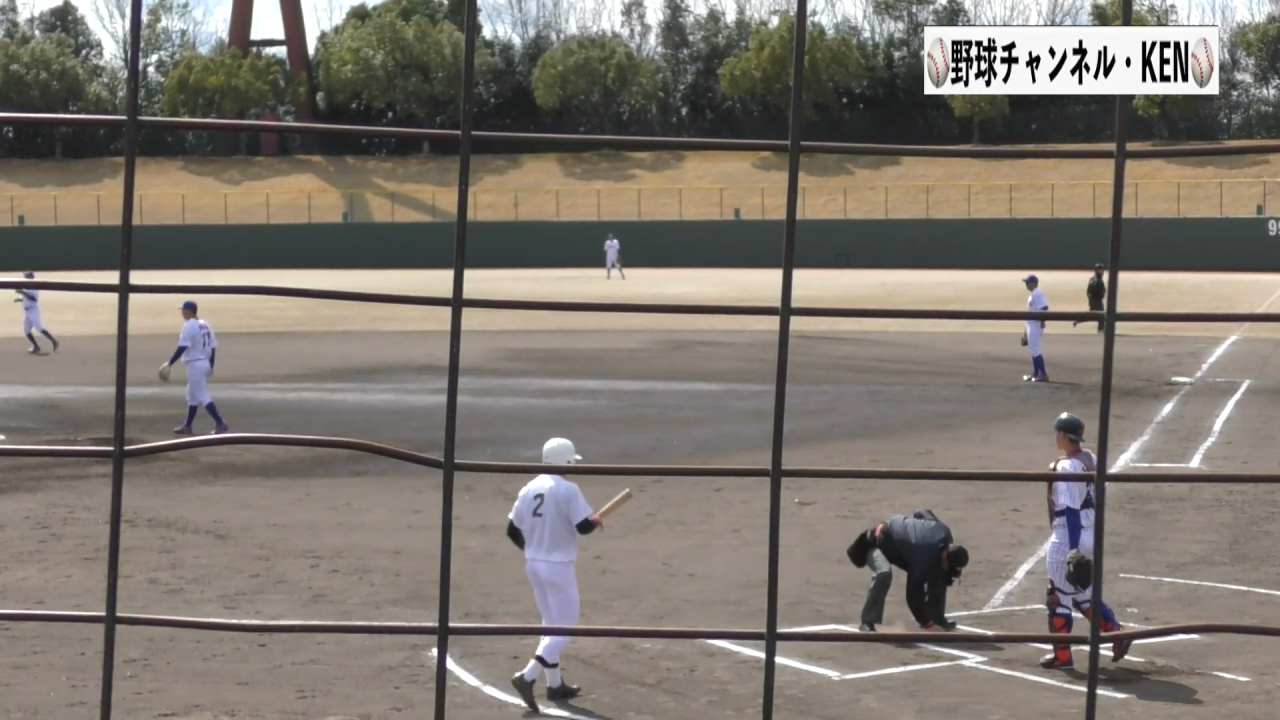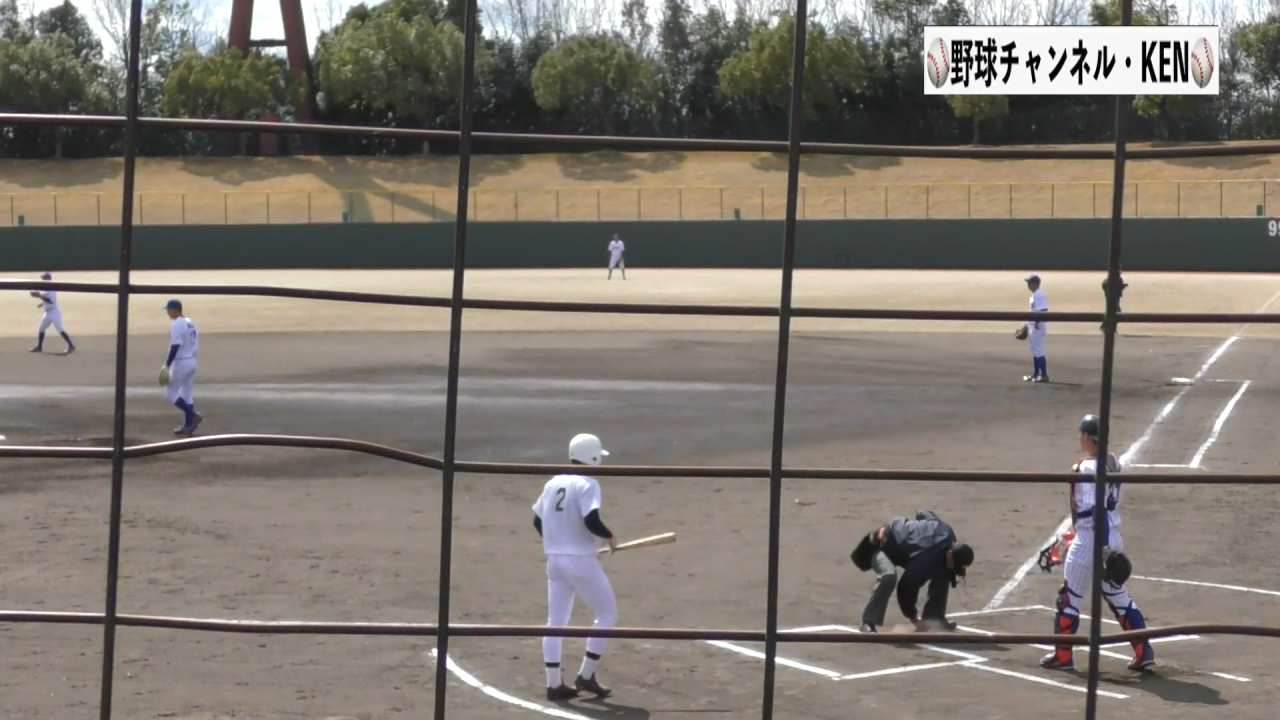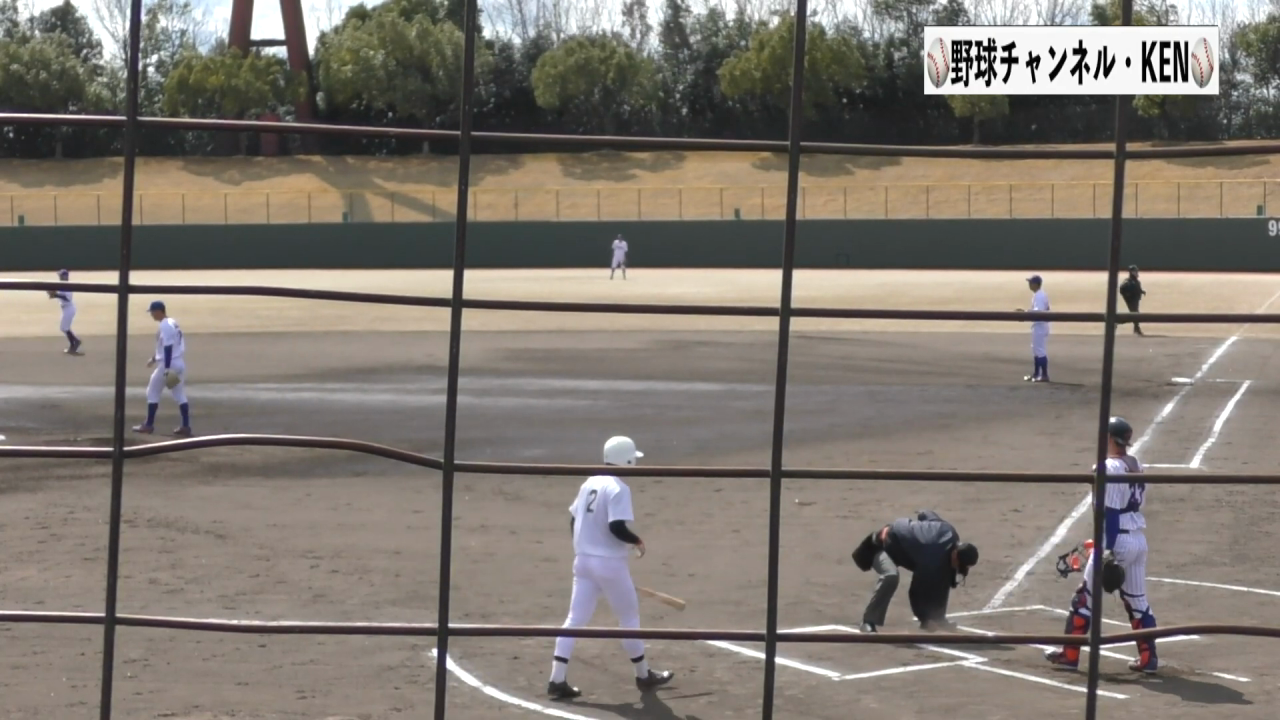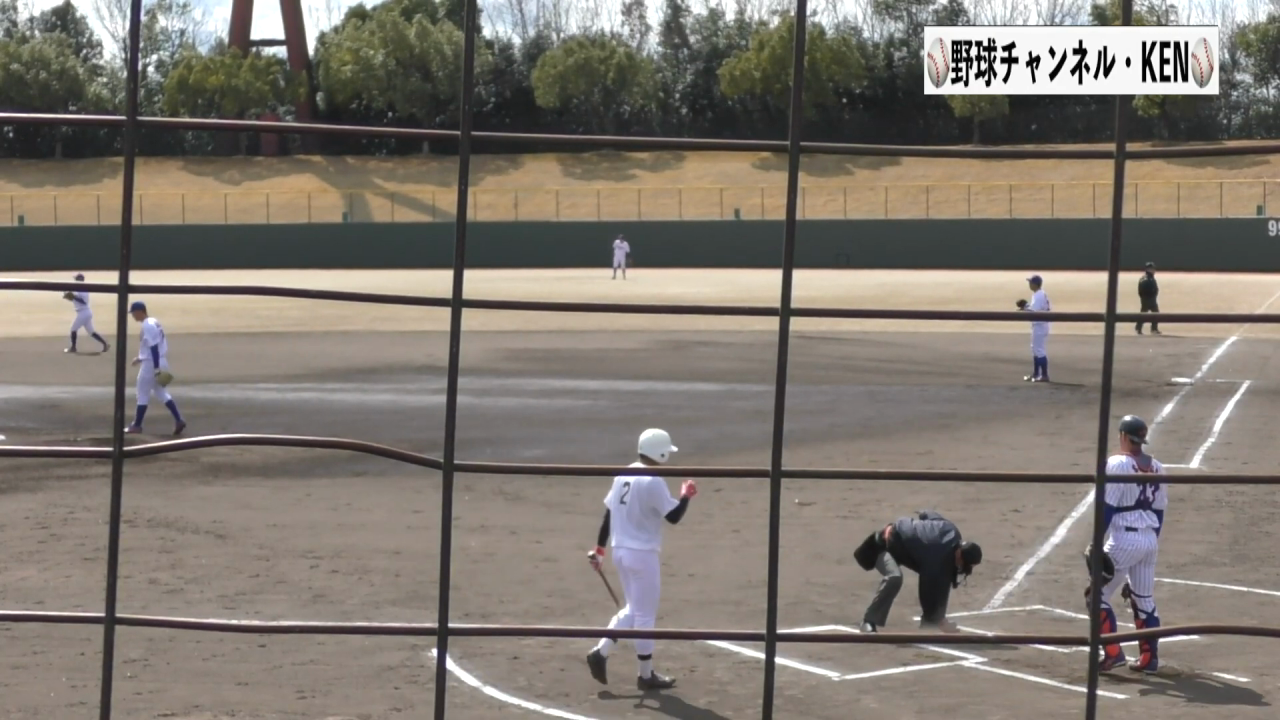
dt=0.2s
person 1, frame 1
left shoulder: (528, 489)
right shoulder: (568, 489)
left elbow: (513, 530)
right elbow: (583, 527)
right wrist: (596, 523)
left hip: (534, 565)
right hip: (559, 566)
left knee: (551, 624)
right knee: (564, 630)
left ankle: (555, 684)
right ankle: (527, 676)
person 1, frame 2
left shoulder: (553, 483)
right shoulder: (588, 484)
left elbow: (538, 521)
right elbow: (591, 520)
right wrist: (608, 535)
left hip: (555, 561)
right hip: (582, 561)
left knee: (557, 622)
right knee: (607, 614)
left ankle: (554, 684)
right ankle: (586, 674)
person 1, frame 3
left shoulder: (589, 484)
right shoulder: (618, 489)
left elbow: (575, 521)
right elbow: (617, 527)
right wrist: (636, 541)
left hip: (585, 561)
right hip: (610, 563)
left knee: (577, 620)
right knee: (629, 619)
left ankle: (557, 680)
right ankle: (643, 675)
person 1, frame 4
left shoulder: (623, 475)
right shoulder: (653, 481)
left elbow: (609, 514)
right elbow: (673, 516)
left wrist: (599, 549)
right wrist: (686, 494)
left hip: (621, 551)
right hip: (642, 554)
left knee: (633, 609)
right knee: (645, 615)
left ankle: (600, 652)
right ankle: (645, 675)
person 2, frame 1
left shoulder: (1066, 466)
right shoulder: (1091, 459)
left elbow: (1070, 509)
left wrist: (1074, 547)
left hip: (1066, 537)
right hip: (1088, 536)
left knee: (1058, 597)
right knee: (1082, 594)
left ankle: (1061, 655)
right ankle: (1119, 637)
person 2, frame 2
left shoulder: (1089, 467)
right shoulder: (1113, 463)
left wrist: (1104, 545)
left hip: (1092, 541)
right hip: (1113, 538)
left knee: (1069, 597)
right knee: (1119, 597)
left ankle: (1063, 656)
right ankle: (1144, 652)
person 2, frame 3
left shoulder: (1110, 467)
right shoulder: (1137, 466)
left elbow: (1111, 510)
left wrist: (1108, 548)
left hip: (1117, 542)
right hip: (1139, 540)
left knee: (1084, 597)
right knee: (1137, 600)
left ankle: (1070, 655)
right ankle: (1148, 657)
person 2, frame 4
left shoulder: (1117, 463)
right shoulder: (1156, 467)
left elbow: (1109, 506)
right elbow: (1159, 509)
left hip: (1124, 539)
right hip: (1150, 539)
left knee: (1098, 595)
right knee: (1144, 599)
left ankle: (1113, 653)
right ankle: (1148, 657)
